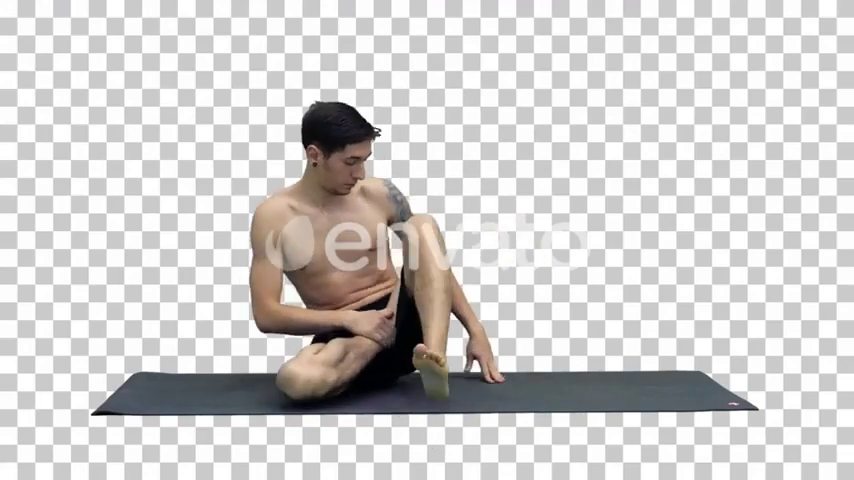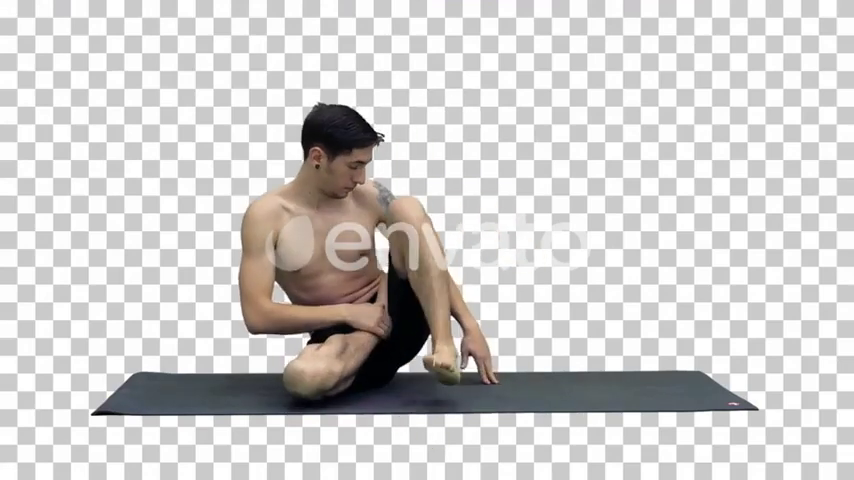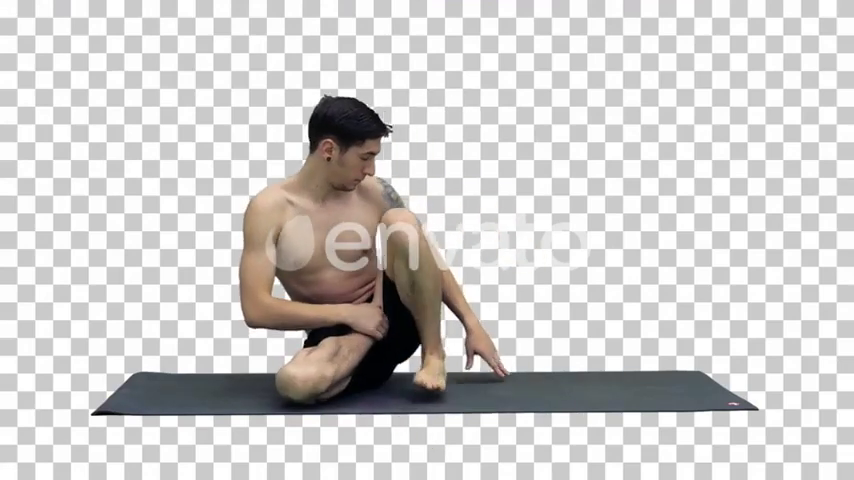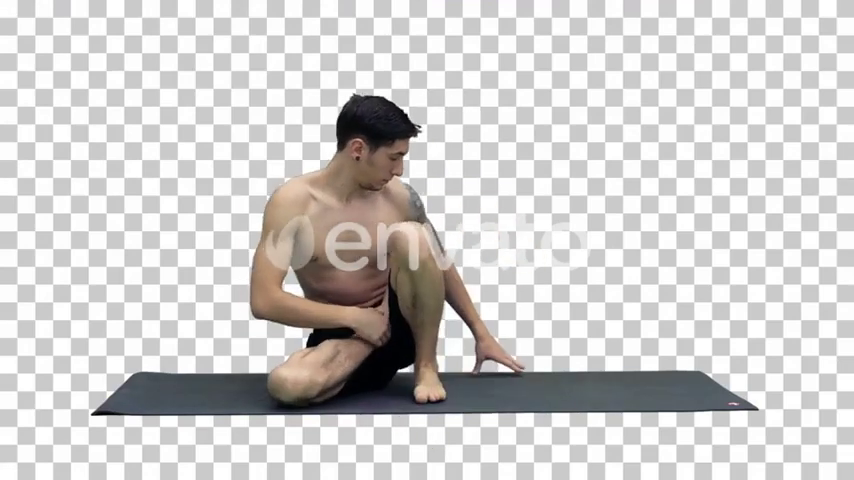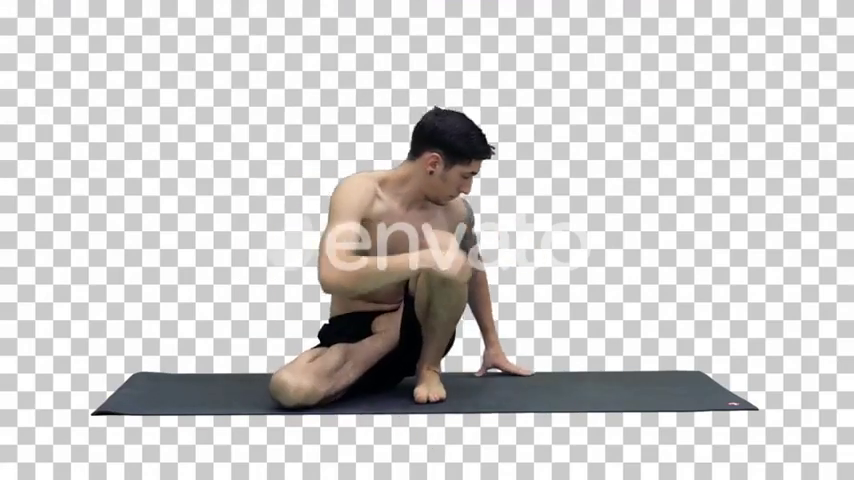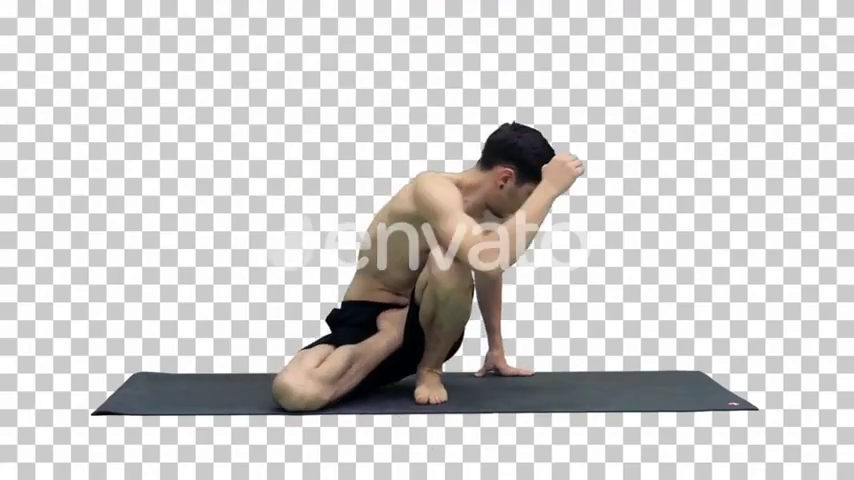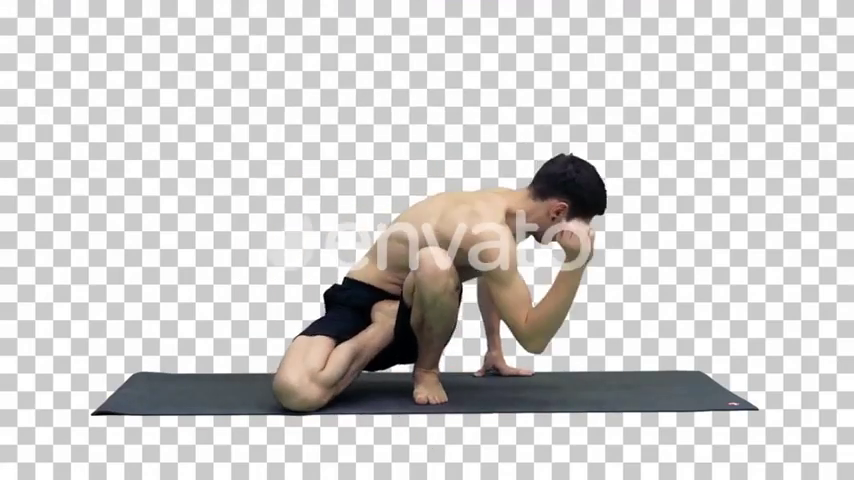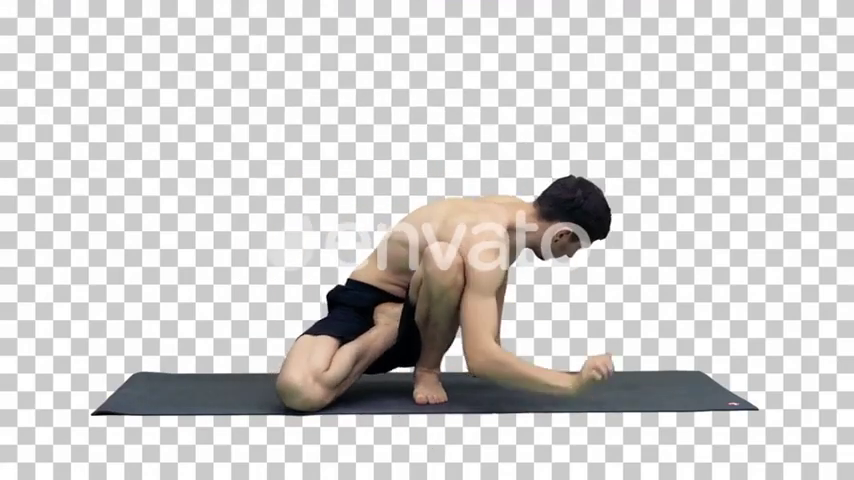
dt=0.3s
person 1, frame 1
left shoulder: (379, 194)
right shoulder: (274, 215)
left elbow: (434, 260)
right elbow: (266, 315)
left wrist: (475, 331)
right wrist: (348, 319)
left hip: (407, 316)
right hip: (344, 334)
left knee: (424, 227)
right knee: (293, 379)
left ankle: (432, 356)
right ankle: (390, 337)
person 1, frame 2
left shoulder: (370, 196)
right shoulder: (266, 215)
left elbow: (431, 259)
right elbow: (256, 316)
left wrist: (470, 328)
right wrist: (347, 313)
left hip: (401, 318)
right hip: (339, 335)
left knee: (407, 208)
right knee: (301, 378)
left ankle: (444, 345)
right ankle: (376, 335)
person 1, frame 3
left shoulder: (374, 192)
right shoulder: (269, 209)
left elbow: (431, 259)
right elbow: (256, 310)
left wrist: (473, 325)
right wrist: (347, 313)
left hip: (397, 319)
right hip: (336, 335)
left knee: (401, 220)
right knee: (293, 382)
left ankle: (433, 354)
person 1, frame 4
left shoulder: (399, 196)
right shoulder: (293, 200)
left elbow: (441, 265)
right elbow: (263, 301)
left wrist: (482, 335)
right wrist: (353, 318)
left hip: (404, 325)
right hip: (341, 334)
left knee: (412, 236)
right knee: (284, 384)
left ankle: (426, 364)
person 1, frame 5
left shoulder: (455, 210)
right shoulder: (360, 193)
left elbow: (473, 271)
right elbow: (333, 277)
left wrist: (493, 346)
right wrist: (424, 259)
left hip: (422, 333)
right hip: (354, 336)
left knee: (442, 244)
right knee: (287, 388)
left ankle: (428, 367)
person 1, frame 6
left shoulder: (489, 211)
right shoulder: (433, 189)
left elbow: (489, 273)
right elbow: (490, 264)
left wrist: (495, 350)
right wrist: (547, 188)
left hip: (421, 325)
right hip: (366, 322)
left knee: (447, 264)
right knee: (292, 391)
left ankle: (429, 369)
person 1, frame 7
left shoulder: (508, 209)
right shoulder: (490, 229)
left elbow: (492, 279)
right elbow: (533, 337)
left wrist: (494, 350)
right wrist: (574, 263)
left hip: (417, 312)
right hip: (362, 303)
right knee: (294, 391)
left ankle: (427, 368)
person 1, frame 8
left shoulder: (512, 213)
right shoulder: (487, 242)
left elbow: (493, 286)
right elbow: (479, 357)
left wrist: (500, 358)
right wrist: (571, 384)
left hip: (418, 314)
right hip: (365, 305)
right knee: (298, 390)
left ankle: (428, 370)
